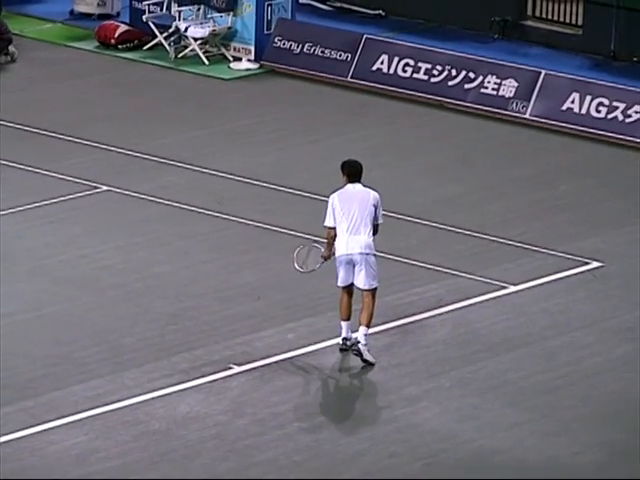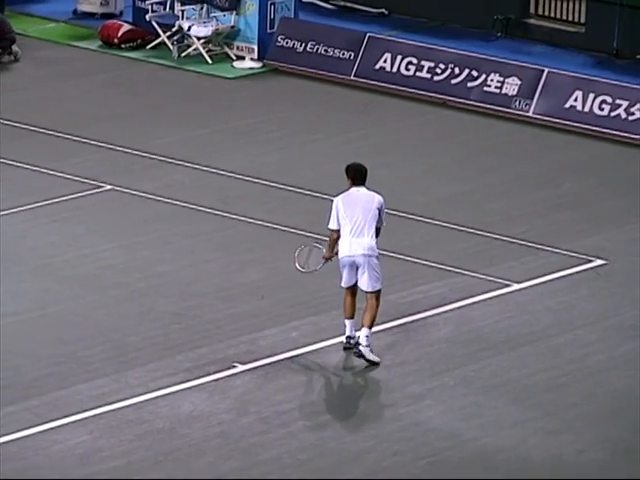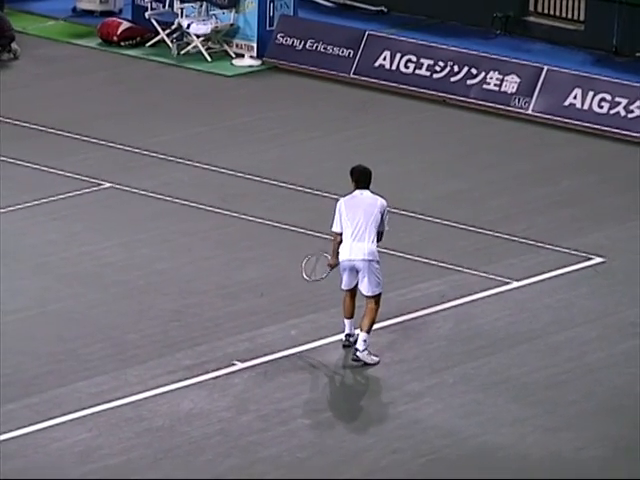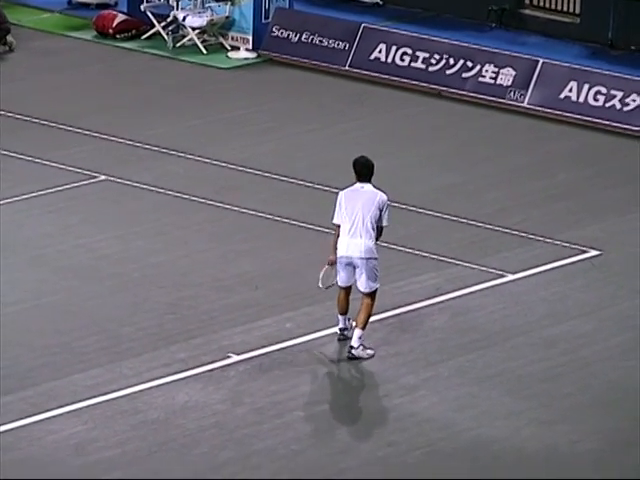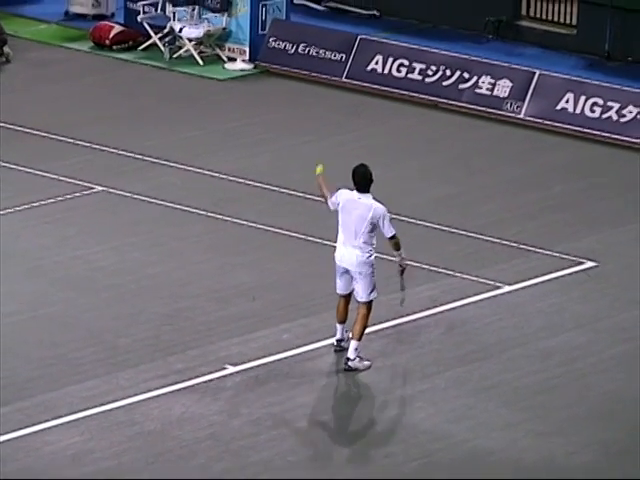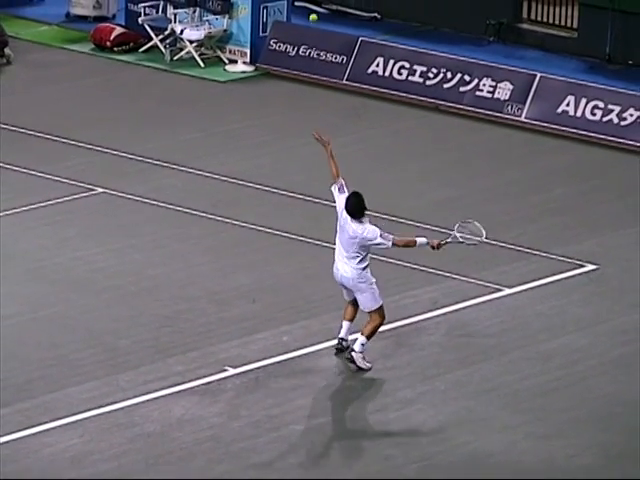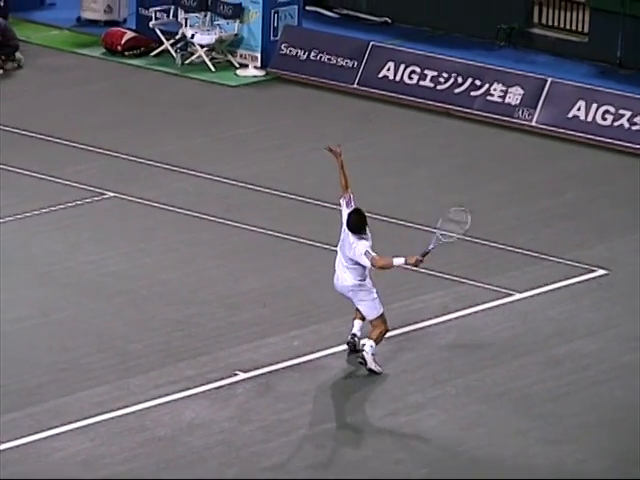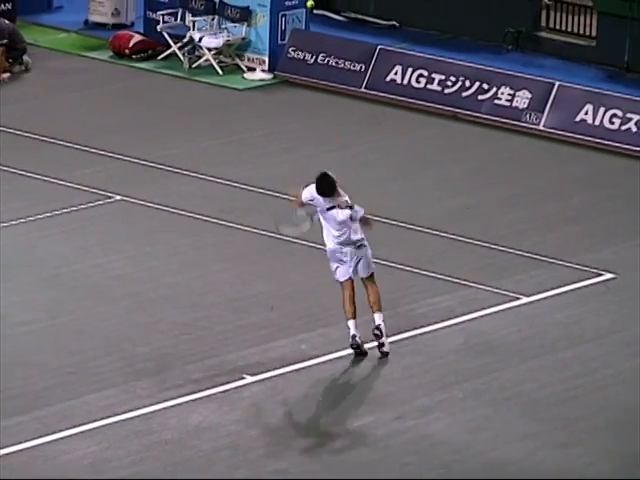
dt=0.3s
person 1, frame 1
left shoulder: (335, 197)
right shoulder: (373, 196)
left elbow: (331, 232)
left wrist: (328, 250)
left hip: (343, 250)
right hip: (364, 250)
left knee: (346, 292)
right knee: (368, 296)
left ankle: (345, 337)
right ankle: (361, 342)
person 1, frame 2
left shoulder: (340, 200)
right shoulder: (377, 199)
left elbow: (335, 234)
left wrist: (329, 251)
left hip: (346, 252)
right hip: (367, 252)
left knee: (349, 291)
right knee: (373, 298)
left ankle: (349, 337)
right ankle: (363, 343)
person 1, frame 3
left shoulder: (343, 203)
right shoulder: (380, 203)
left elbow: (337, 237)
left wrist: (334, 257)
left hip: (346, 255)
right hip: (368, 256)
left knee: (349, 292)
right knee: (373, 302)
left ankle: (348, 335)
right ankle: (361, 347)
person 1, frame 4
left shoulder: (344, 195)
right shoulder: (381, 198)
left elbow: (338, 228)
right elbow: (379, 230)
left wrist: (333, 252)
left hip: (344, 250)
right hip: (366, 252)
left knee: (344, 290)
right knee: (368, 298)
left ankle: (343, 328)
right ankle: (355, 345)
person 1, frame 5
left shoulder: (343, 196)
right shoulder: (378, 209)
left elbow: (327, 197)
right elbow: (392, 238)
left wrist: (320, 177)
right wrist: (401, 258)
left hip: (341, 257)
right hip: (362, 261)
left knee: (343, 298)
right knee: (364, 308)
left ankle: (340, 339)
right ankle: (352, 357)
person 1, frame 6
left shoulder: (343, 208)
right shoulder: (366, 232)
left elbow: (336, 177)
right elbow: (398, 241)
left wrist: (328, 150)
right wrist: (427, 242)
left hip: (339, 271)
right hip: (356, 276)
left knee: (353, 302)
right knee: (377, 317)
left ankle: (342, 338)
right ankle: (357, 349)
person 1, frame 7
left shoulder: (348, 218)
right shoulder: (360, 246)
left elbow: (345, 190)
right elbow: (378, 263)
left wrist: (339, 161)
right wrist: (406, 261)
left hip: (339, 281)
right hip: (356, 286)
left knee: (363, 306)
right knee: (381, 326)
left ankle: (354, 335)
right ankle: (367, 350)
person 1, frame 8
left shoulder: (315, 191)
right shoulder: (343, 213)
left elbow: (299, 199)
left wrist: (300, 199)
left hip: (335, 250)
right hip: (355, 246)
left knee: (348, 290)
right knee: (370, 284)
left ankle: (355, 336)
right ankle: (378, 326)
